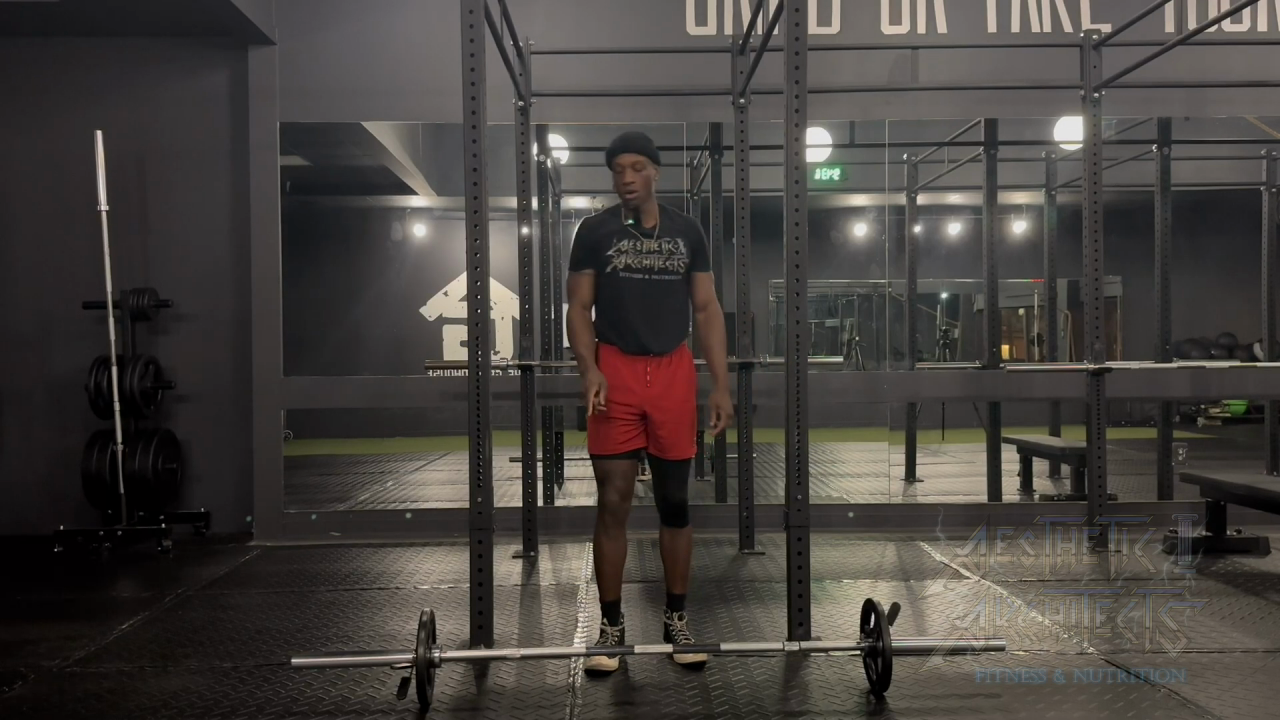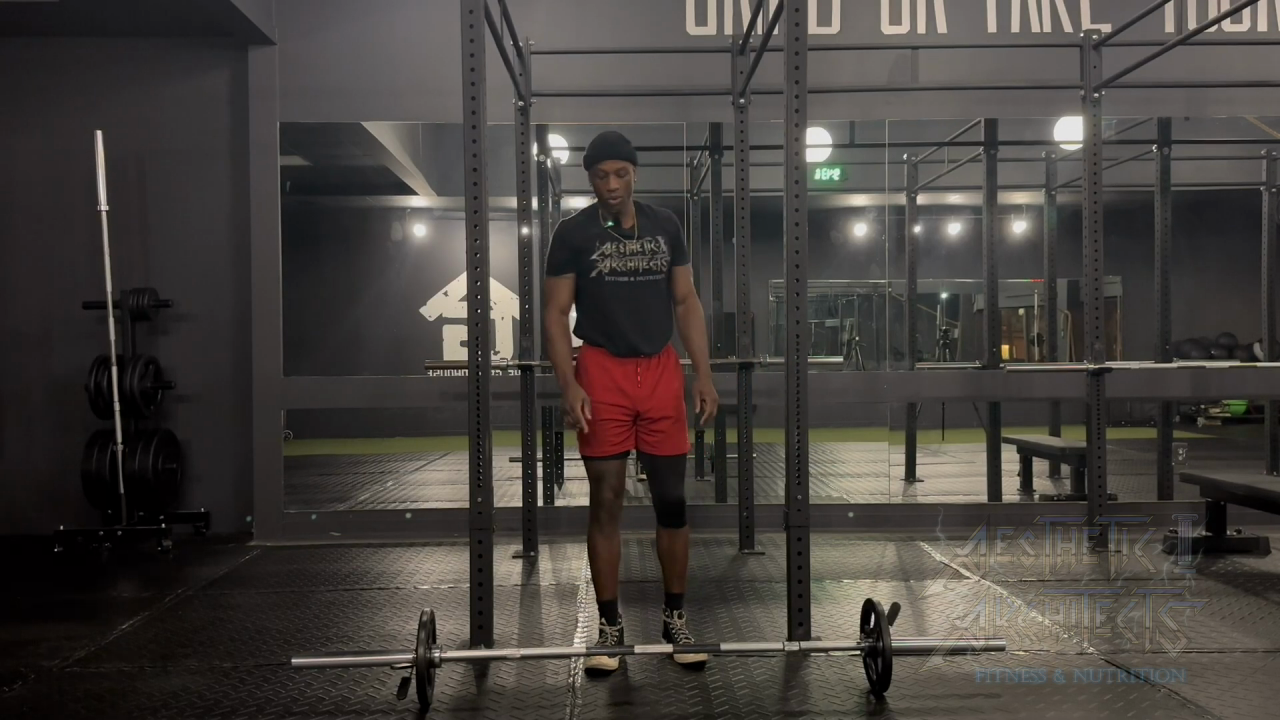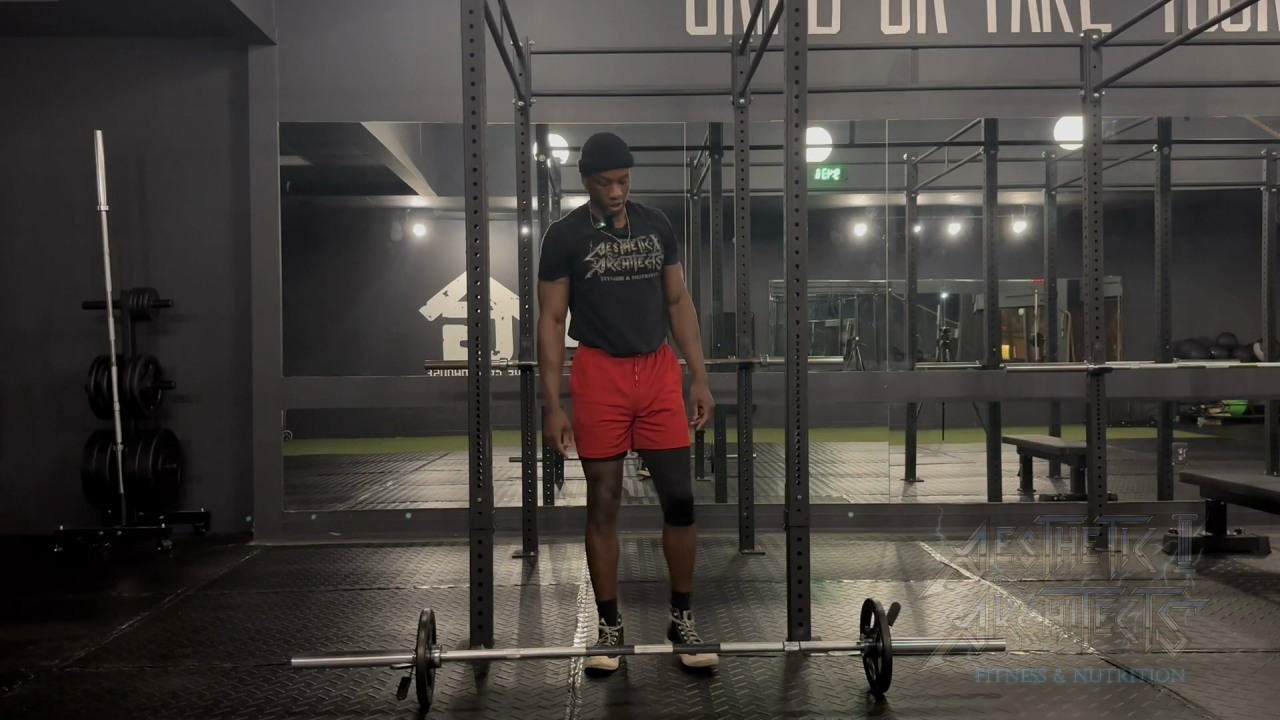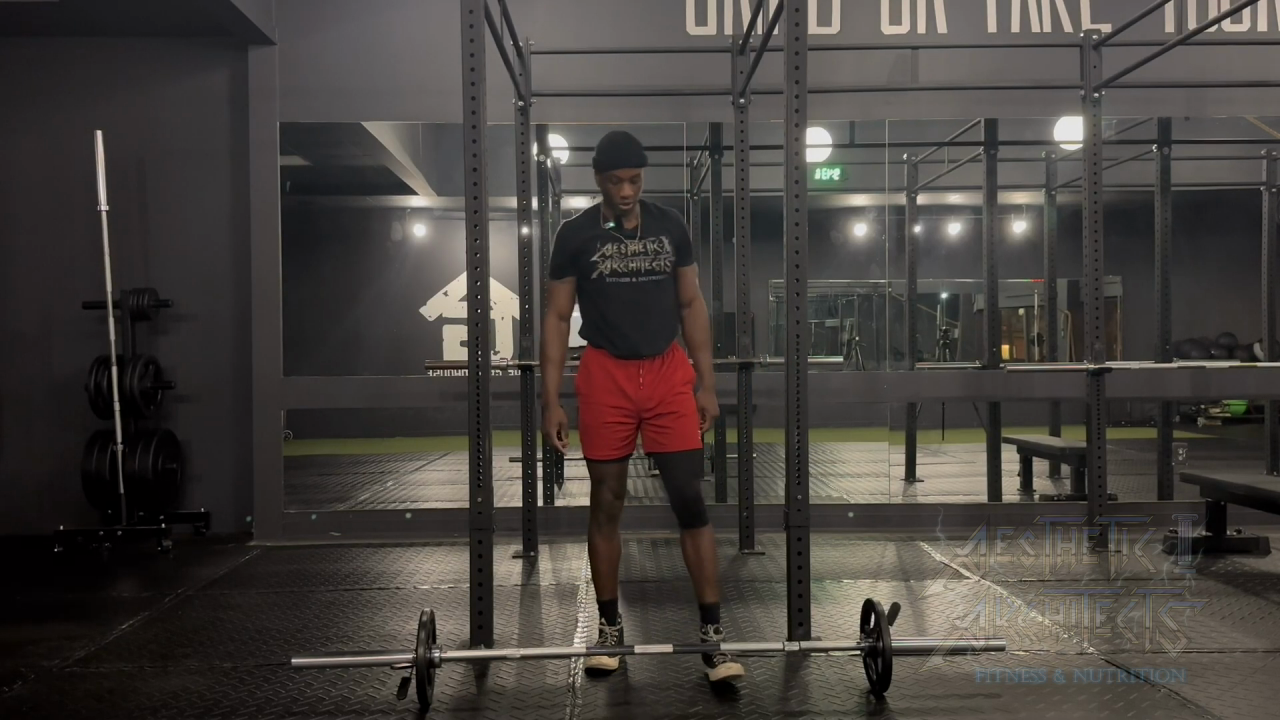
dt=0.3s
person 1, frame 1
left shoulder: (687, 231)
right shoulder: (594, 231)
left elbow: (707, 308)
right elbow: (579, 308)
left wrist: (721, 383)
right wrist: (590, 368)
left hip: (673, 374)
right hip: (616, 372)
left knee: (674, 502)
right knee: (613, 504)
left ankle: (676, 619)
right ankle: (611, 625)
person 1, frame 2
left shoulder: (666, 226)
right shoulder: (573, 234)
left elbow: (686, 303)
right elbow: (556, 314)
left wrist: (703, 372)
right wrist: (570, 385)
left hip: (662, 373)
right hip: (602, 376)
left knee: (672, 502)
right knee: (606, 503)
left ankle: (675, 617)
right ankle: (610, 626)
person 1, frame 3
left shoulder: (657, 225)
right shoulder: (564, 236)
left elbow: (678, 302)
right elbow: (551, 320)
left wrist: (699, 376)
right wrist: (553, 404)
left hip: (659, 372)
right hip: (599, 375)
left knee: (679, 499)
right knee: (603, 504)
left ankle: (682, 617)
right ankle: (610, 626)
person 1, frame 4
left shoulder: (670, 226)
right shoulder: (575, 235)
left elbow: (692, 306)
right elbow: (557, 317)
left wrist: (706, 383)
right wrist: (551, 399)
left hip: (668, 374)
right hip: (605, 377)
left knee: (690, 502)
right knee: (606, 505)
left ankle: (712, 633)
right ankle: (610, 626)
